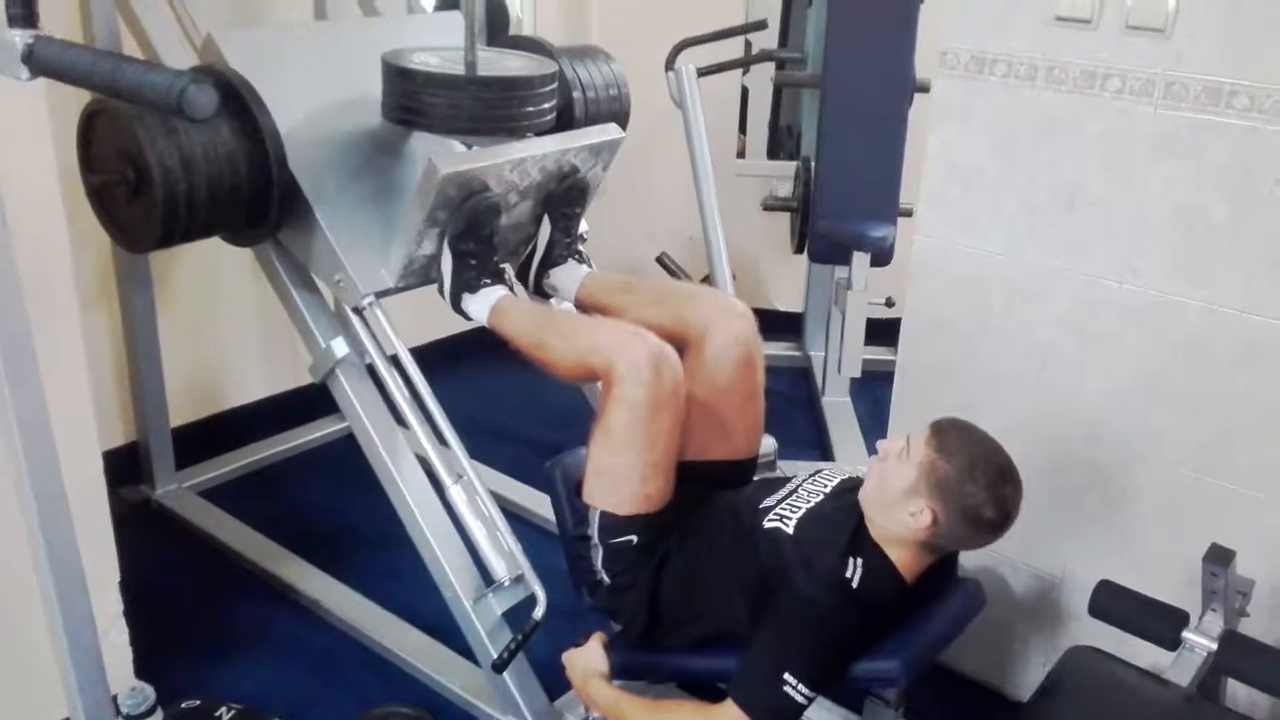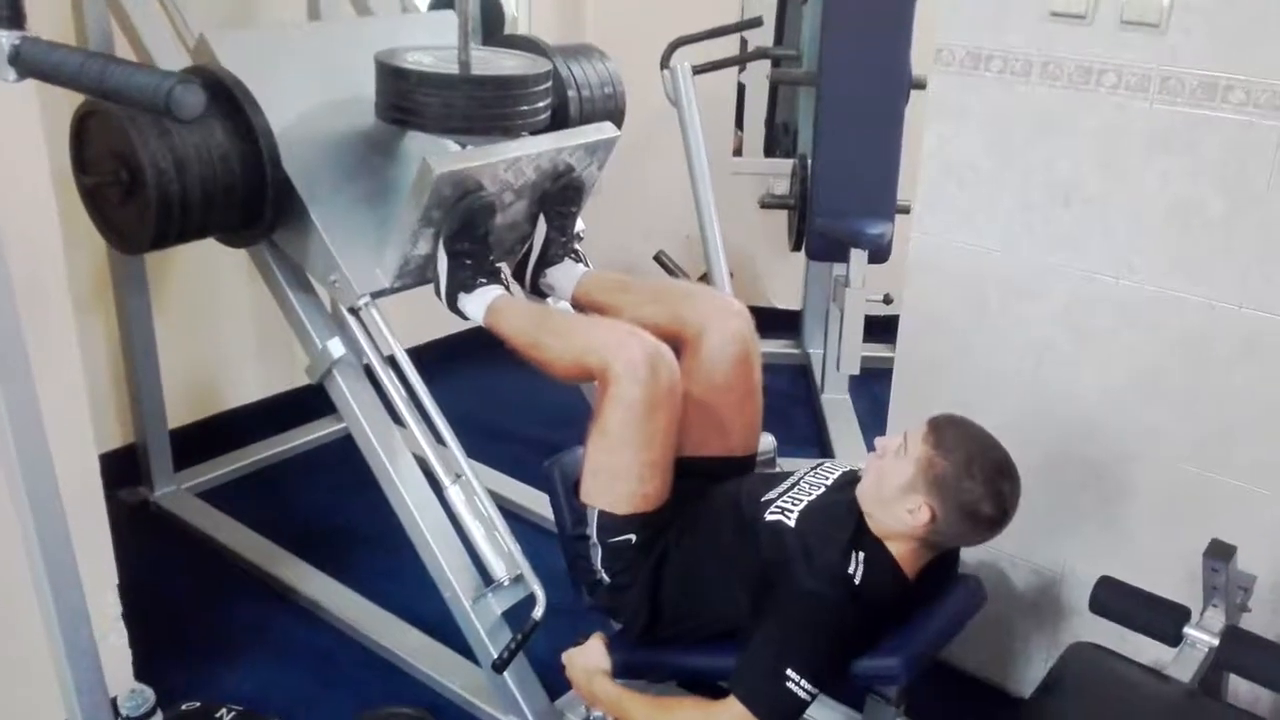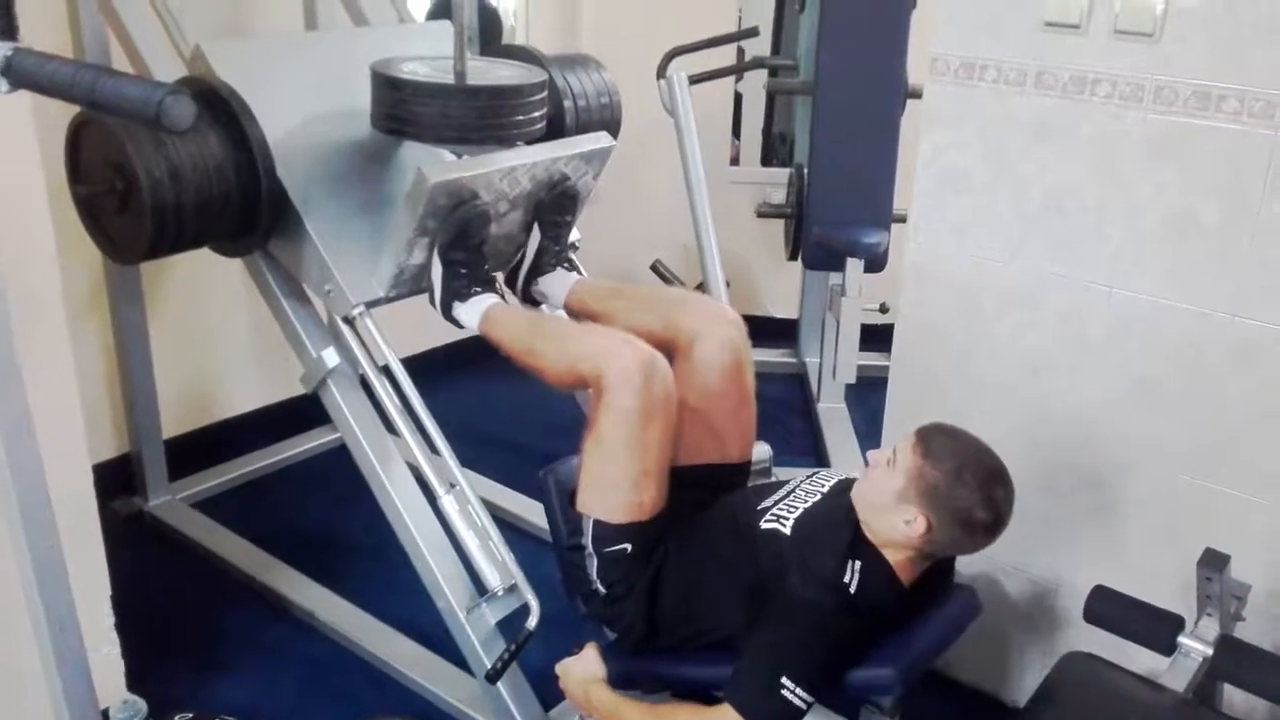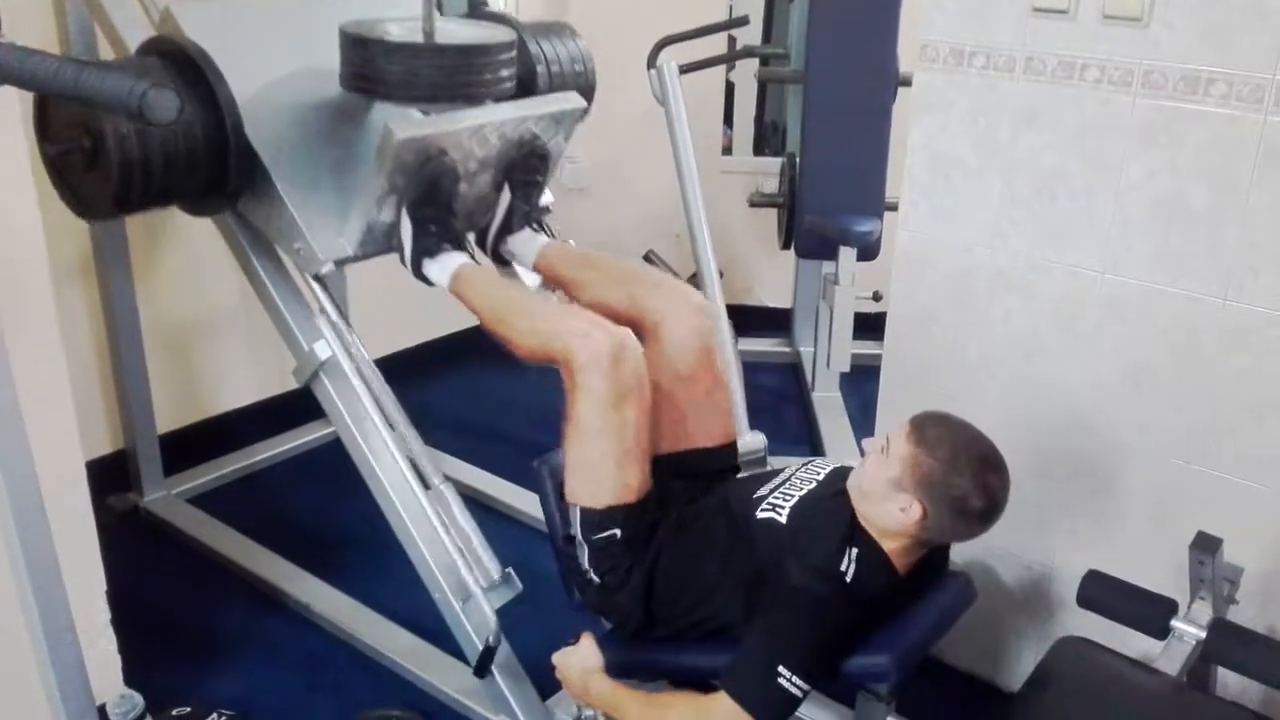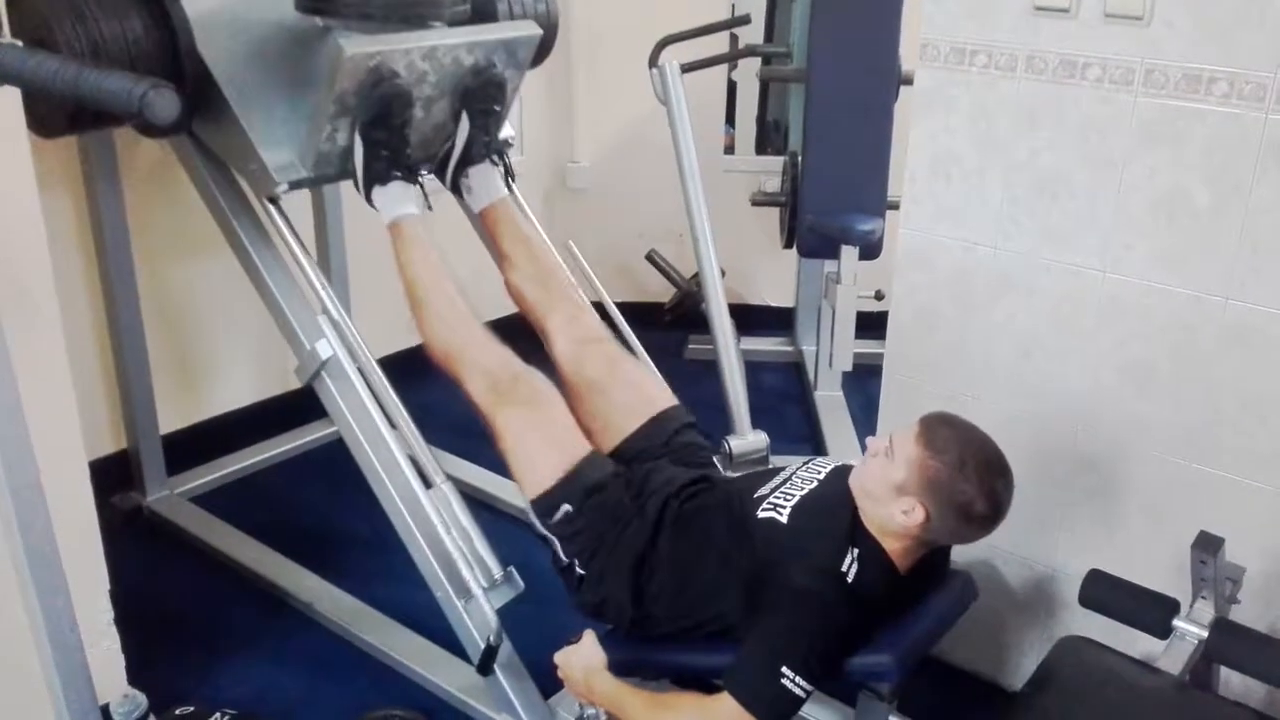
dt=0.4s
person 1, frame 1
left shoulder: (829, 603)
right shoulder: (919, 548)
left hip: (638, 572)
right hip: (713, 508)
left knee: (642, 359)
right knee: (726, 324)
left ankle: (485, 298)
right ankle: (564, 273)
person 1, frame 2
left shoulder: (830, 599)
right shoulder: (917, 544)
left hip: (638, 571)
right hip: (710, 500)
left knee: (637, 359)
right knee: (722, 323)
left ankle: (482, 297)
right ankle: (560, 272)
person 1, frame 3
left shoulder: (826, 607)
right shoulder: (916, 552)
left hip: (632, 582)
right hip: (709, 512)
left knee: (631, 366)
right knee: (713, 331)
left ankle: (476, 305)
right ankle: (552, 280)
person 1, frame 4
left shoulder: (822, 597)
right shoulder: (911, 541)
left hip: (629, 569)
right hip: (701, 504)
left knee: (600, 347)
right knee: (678, 313)
left ankle: (448, 264)
right ankle: (524, 241)
person 1, frame 5
left shoulder: (824, 595)
right shoulder: (907, 528)
left hip: (623, 556)
right hip: (692, 497)
left knee: (499, 374)
right knee: (575, 330)
left ankle: (399, 199)
right ankle: (482, 180)
